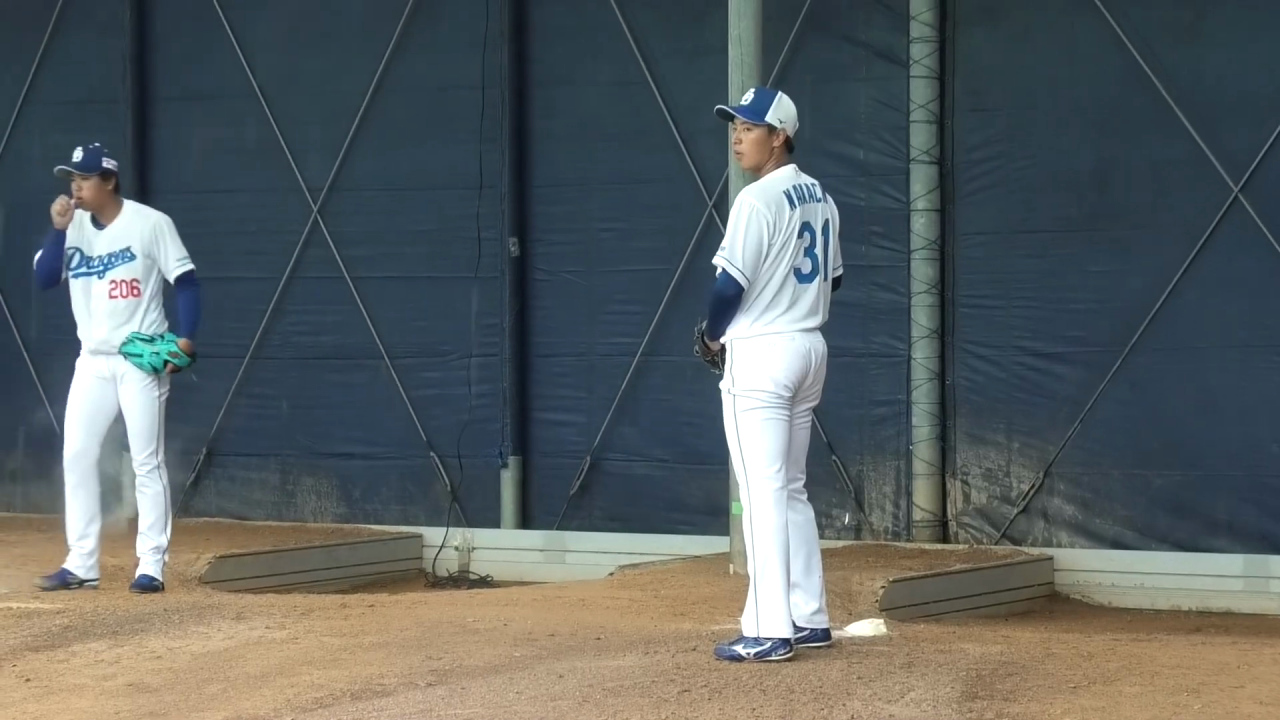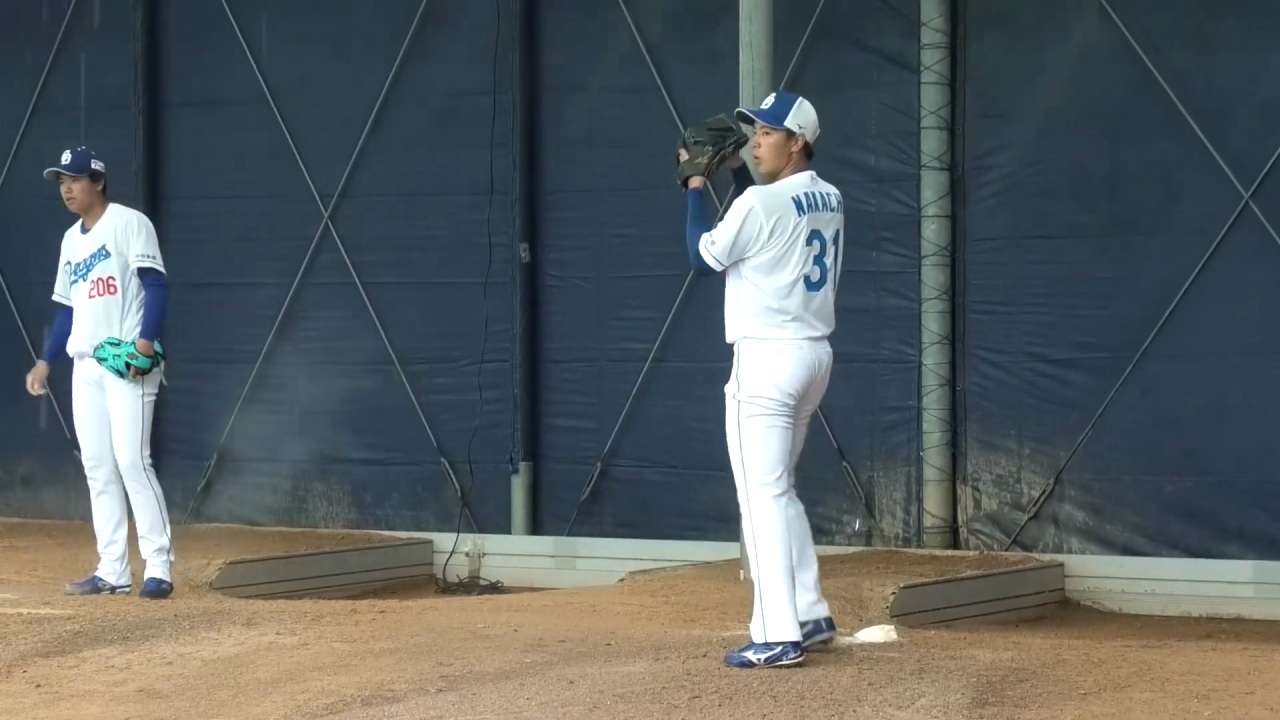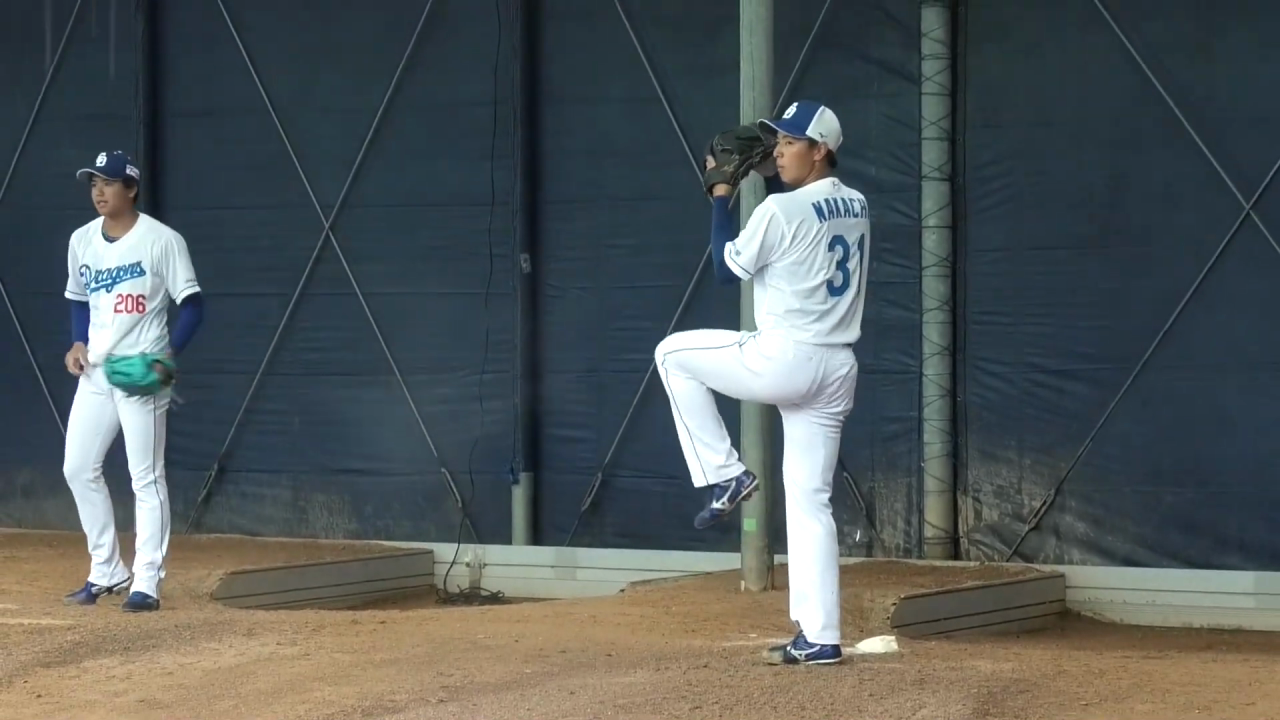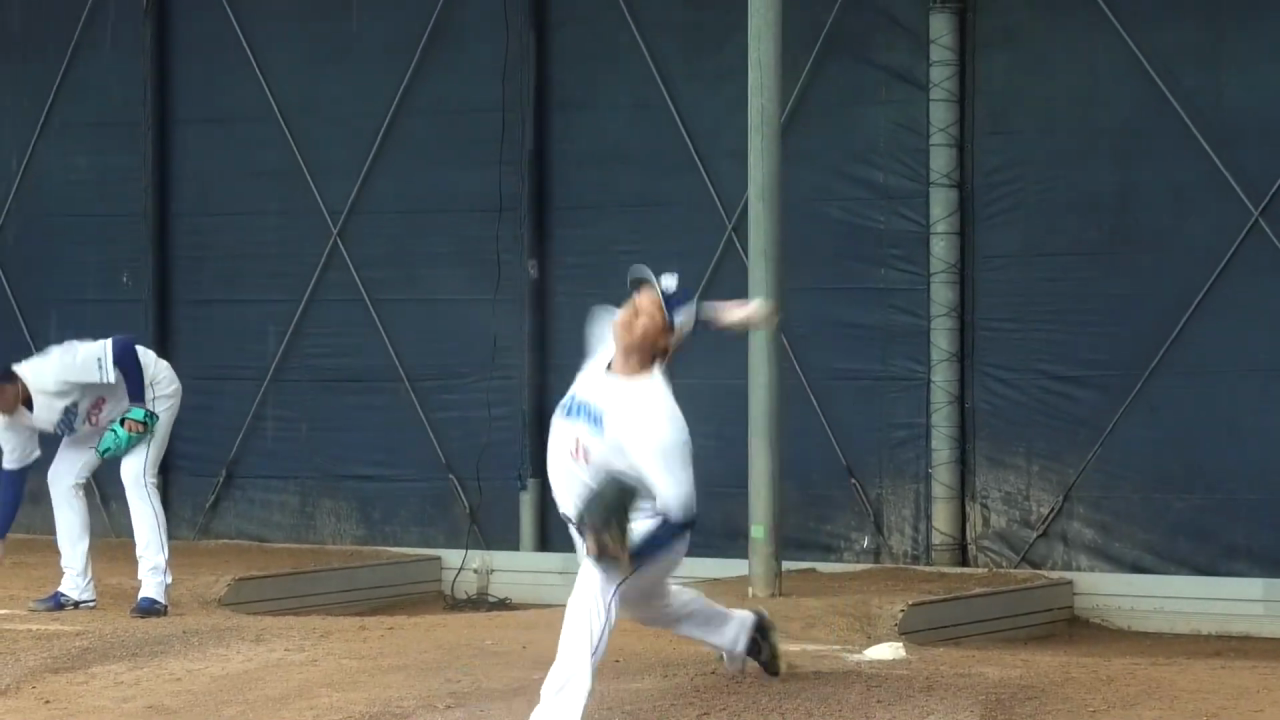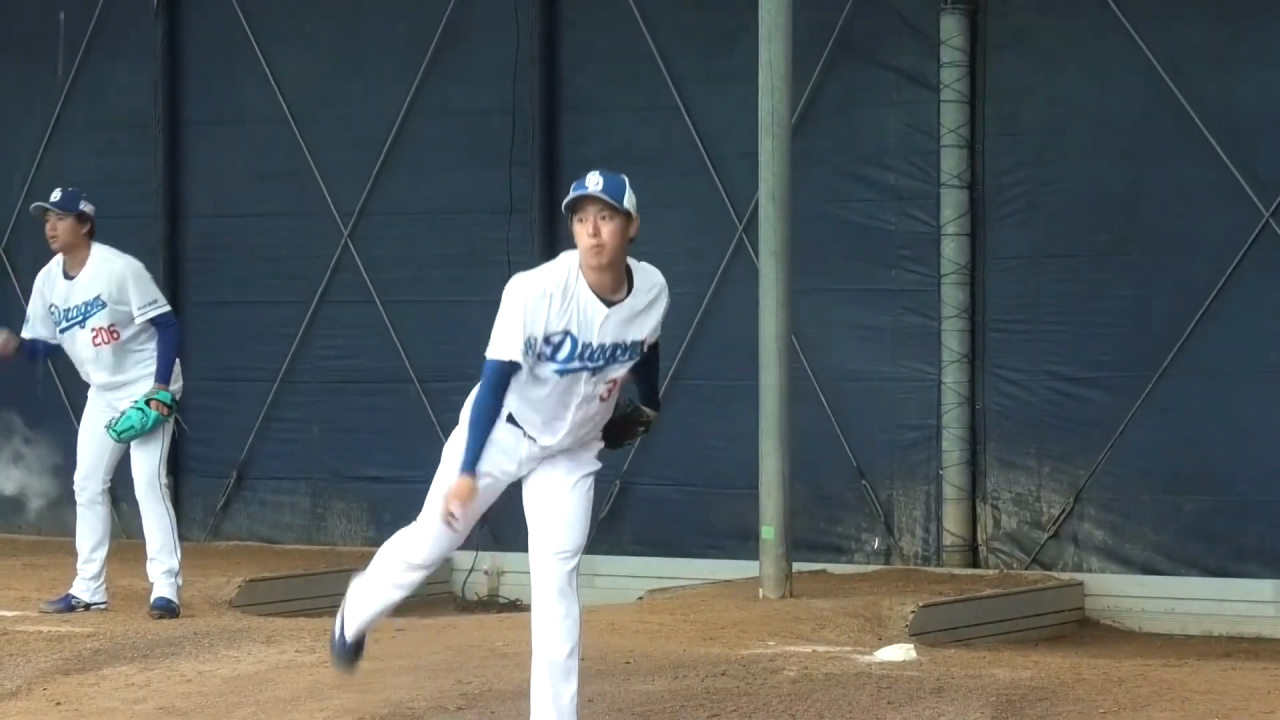
dt=1s
person 1, frame 1
left shoulder: (757, 200)
right shoulder: (819, 197)
left elbow: (729, 286)
right elbow: (832, 277)
left wrist: (711, 333)
left hip: (760, 356)
right hip: (809, 349)
left knee: (762, 493)
right knee: (790, 489)
left ankle: (770, 630)
right ankle: (809, 617)
person 1, frame 2
left shoulder: (761, 201)
right shoulder: (828, 199)
left elbow: (703, 258)
left wrist: (696, 186)
right wrist: (737, 172)
left hip: (767, 358)
right hip: (813, 357)
left knee: (762, 496)
right knee: (777, 489)
left ankle: (777, 636)
right ankle: (809, 615)
person 1, frame 3
left shoulder: (781, 209)
right shoulder: (856, 206)
left elbow: (727, 268)
left wrist: (721, 194)
right wrist: (768, 177)
left hip: (781, 359)
right hip: (835, 369)
left knee: (673, 353)
right knee: (810, 501)
left ankle: (724, 474)
right ankle: (819, 636)
person 1, frame 4
left shoulder: (658, 421)
right shoulder: (609, 345)
left elbow: (679, 517)
left wrist: (627, 555)
left hip: (640, 534)
left knee: (596, 586)
right knee: (648, 602)
right ankle: (746, 633)
person 1, frame 5
left shoulder: (653, 289)
right shoulder: (536, 288)
right elbow: (497, 377)
left wrist: (648, 402)
right wrist: (467, 470)
left hip: (572, 452)
right hip: (501, 432)
left knee: (556, 584)
right knee: (425, 544)
right ankle: (355, 615)
person 2, frame 1
left shoulder: (151, 223)
right shoulder: (73, 224)
left elbow: (188, 282)
right elbow: (44, 279)
left wrist: (186, 337)
right wrist: (58, 230)
right hip: (93, 360)
left knee: (147, 463)
right knee: (76, 456)
left ankle: (151, 565)
right ankle: (82, 562)
person 2, frame 2
left shoulder: (130, 223)
right shoulder: (71, 239)
left elbow: (155, 284)
right elbow: (66, 307)
left wrist: (146, 340)
right wrist: (46, 361)
left hip: (127, 364)
right hip: (86, 366)
left knee: (132, 462)
right knee: (97, 469)
left ankle: (158, 566)
right ankle: (113, 570)
person 2, frame 3
left shoulder: (162, 240)
right shoulder: (81, 240)
left elbow: (191, 303)
right elbow: (79, 300)
left wrist: (170, 352)
right wrist: (77, 344)
right hip: (97, 374)
left knee: (145, 479)
right knee: (78, 468)
left ankle: (146, 582)
right ankle: (106, 570)
person 2, frame 4
left shoulder: (53, 373)
left elbow: (124, 346)
left wrist: (137, 407)
left hip: (150, 389)
left knee: (136, 478)
right knee: (62, 479)
left ankle: (154, 591)
right ankle: (76, 587)
person 2, frame 5
left shoulder: (119, 267)
right shoulder: (48, 279)
left elbow: (167, 325)
right elbow: (41, 345)
left wrist: (161, 387)
left hip: (149, 387)
right hip: (103, 393)
left knee: (148, 482)
right knee: (87, 485)
left ankle: (166, 589)
right ankle: (89, 589)
